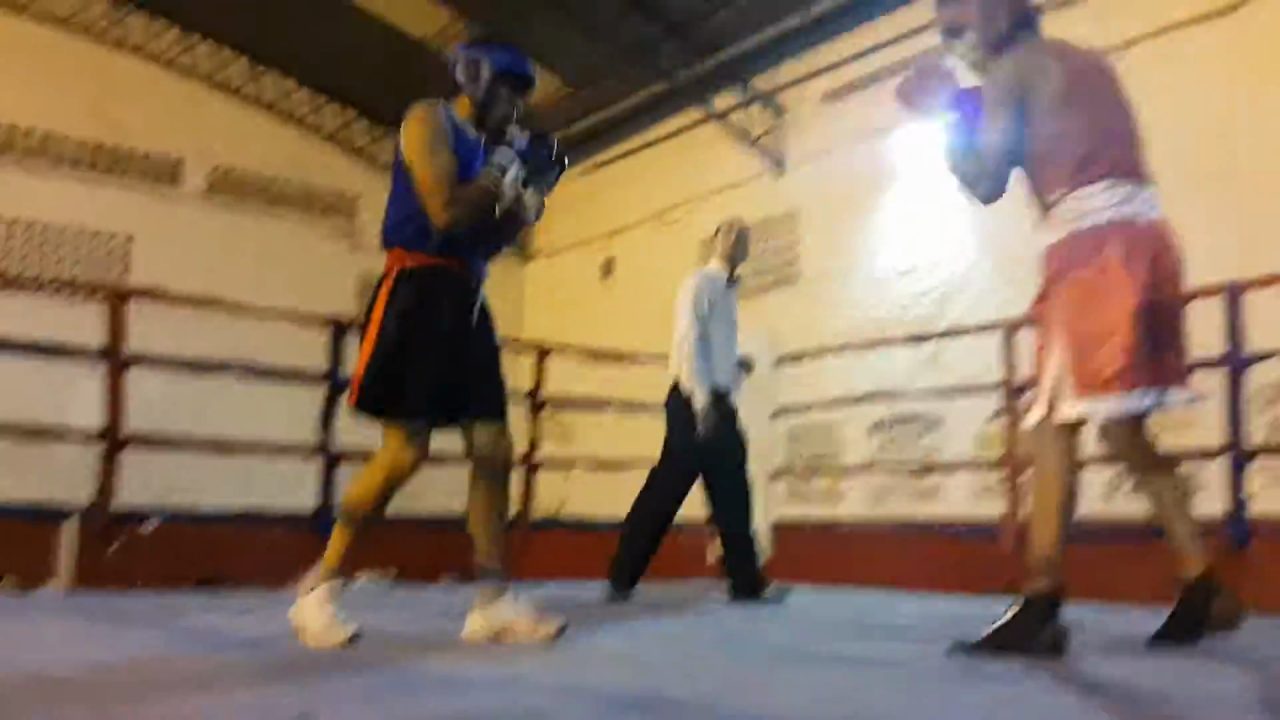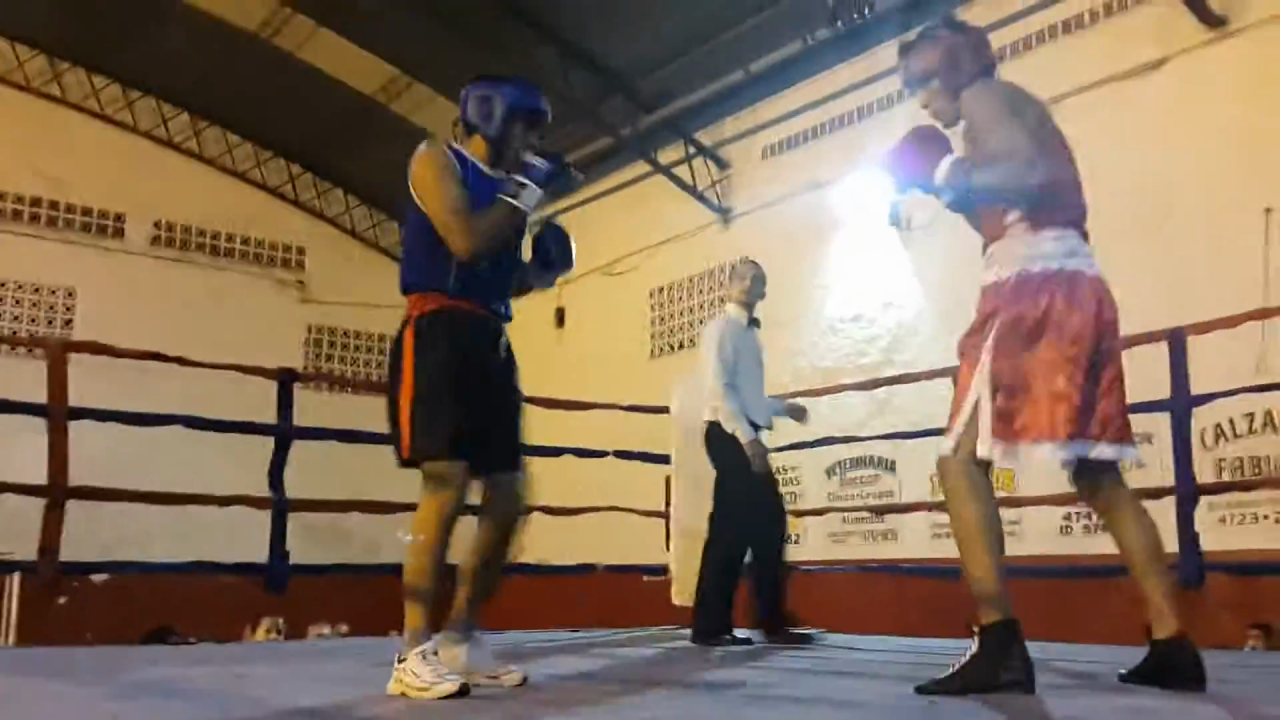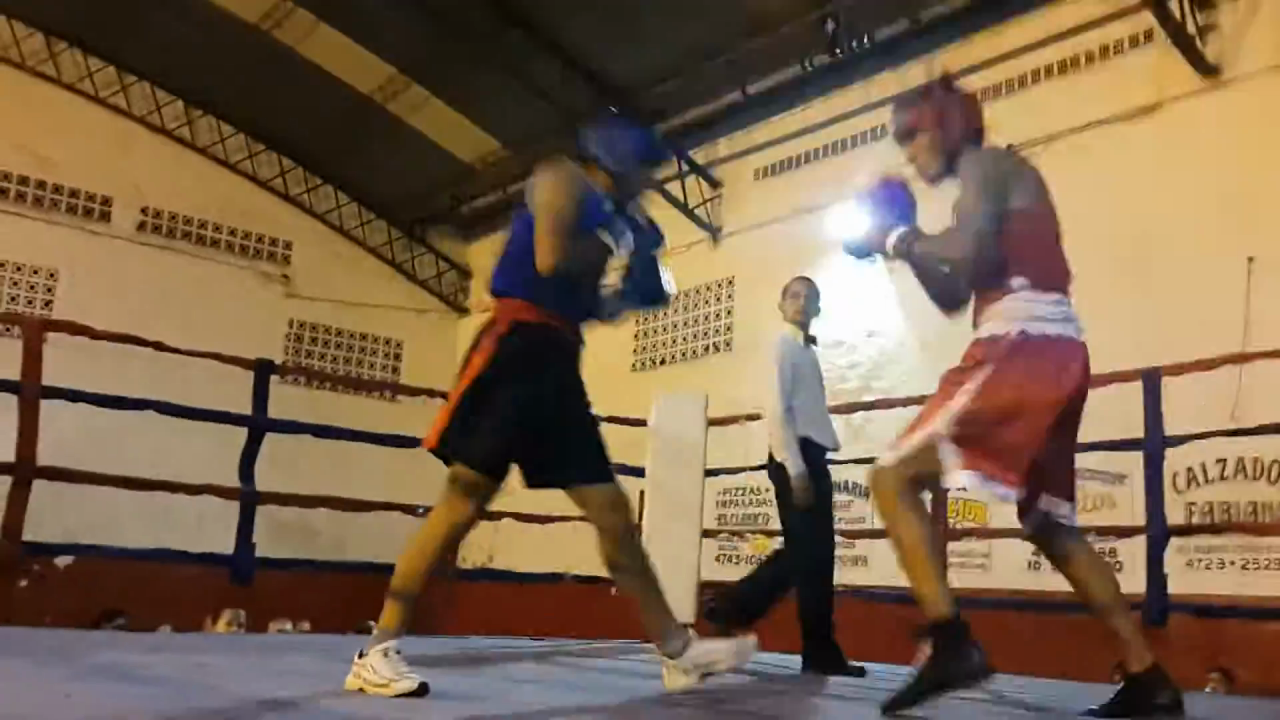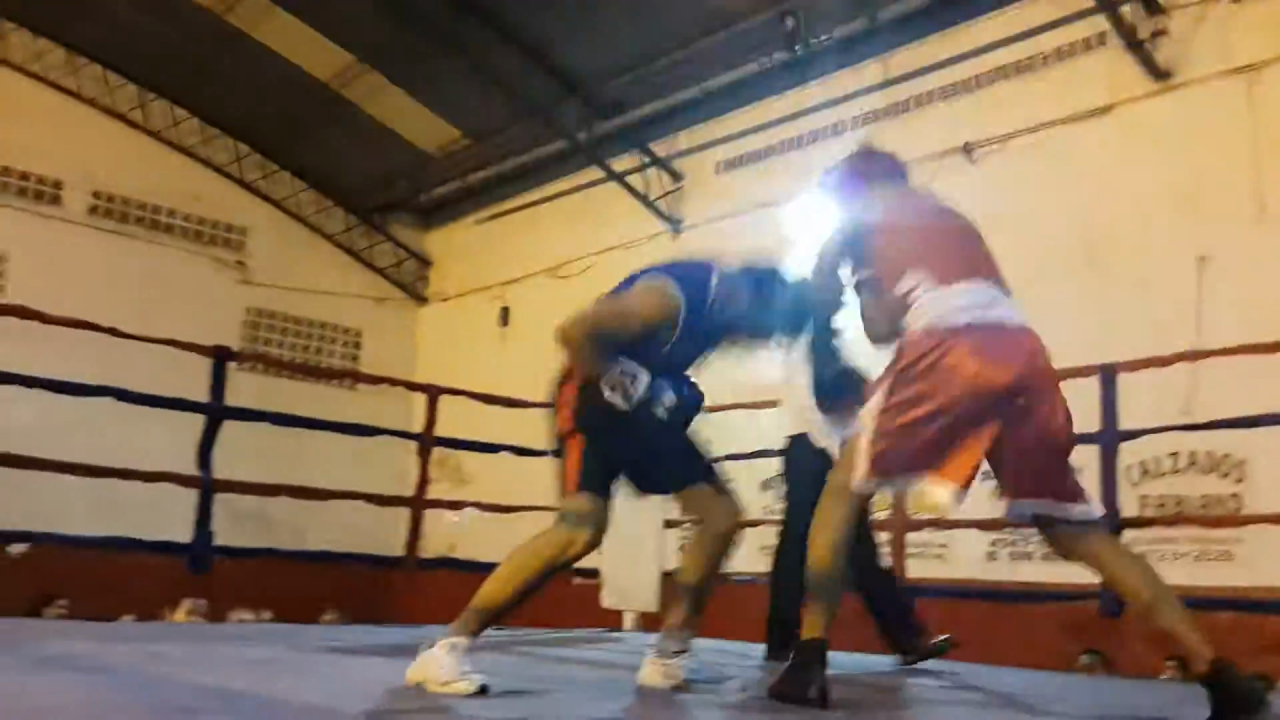
dt=0.4s
person 1, frame 1
left shoulder: (1014, 66)
right shoulder: (1083, 65)
left elbow: (987, 181)
left wrist: (944, 119)
right wrist: (978, 124)
left hip: (1096, 243)
right hip: (1142, 237)
left knee: (1053, 422)
right knee: (1121, 425)
left ankle: (1039, 608)
right ankle: (1202, 586)
person 1, frame 2
left shoulder: (985, 96)
right shoulder: (1017, 115)
left elbow: (1027, 177)
left wrist: (945, 172)
right wrist: (958, 194)
left hip: (1034, 292)
right hip: (1080, 293)
left knee: (960, 460)
right knee: (1097, 476)
left ankle: (999, 644)
right ankle: (1171, 645)
person 1, frame 3
left shoulder: (985, 166)
right shoulder: (1007, 180)
left elbow: (966, 257)
right elbow: (952, 297)
left wrist: (896, 237)
right wrist: (909, 244)
left hip: (1021, 349)
right hip: (1056, 354)
left knee: (893, 480)
right knee: (1048, 526)
left ankle: (951, 642)
person 1, frame 4
left shoulder: (870, 207)
right shoulder: (949, 219)
left hip: (954, 349)
right hip: (1016, 347)
left knee: (843, 488)
right knee: (1077, 534)
left ankle: (807, 664)
person 2, frame 1
left shoulder: (480, 150)
right shoulder: (430, 122)
right elbow: (444, 214)
left wrist: (525, 200)
right wrist: (506, 171)
left hip: (464, 302)
right hip: (416, 292)
left knee: (493, 450)
right knee: (403, 452)
left ankle: (490, 601)
right ankle: (319, 587)
person 2, frame 2
left shoulder: (505, 189)
right shoulder: (436, 161)
right elbow: (467, 243)
left wrist: (546, 264)
right wrist: (528, 193)
left hip: (490, 342)
right hip: (439, 334)
left knee: (507, 497)
right knee: (447, 486)
left ankle: (460, 636)
right ankle: (414, 655)
person 2, frame 3
left shoulder: (596, 214)
right shoulder: (564, 183)
right elbow: (549, 261)
left wrist: (630, 294)
right wrist: (618, 240)
left hip: (557, 360)
right hip: (518, 347)
left knee: (614, 511)
right knee: (465, 498)
left ankle: (677, 650)
right ankle: (379, 652)
person 2, frame 4
left shoulder: (721, 294)
right shoulder: (669, 298)
right elbow: (571, 331)
right wrist: (631, 383)
left hip: (642, 405)
right hip: (598, 399)
left knee: (722, 515)
right knee: (579, 531)
left ankle: (669, 652)
right ankle: (451, 646)
person 3, frame 1
left shoulder: (726, 295)
right shoulder: (700, 285)
right elbow: (688, 344)
left wrist: (734, 363)
right wrist: (704, 402)
left hip: (718, 401)
right hip: (694, 400)
left knee: (731, 491)
right knee: (667, 489)
left ankle: (746, 580)
right ankle: (623, 576)
person 3, frame 2
left shoulder: (748, 333)
right shoulder: (721, 328)
right elbow: (718, 389)
left wrist: (783, 408)
right wrist: (749, 438)
left hip: (743, 438)
right hip: (729, 436)
left knee: (731, 528)
right knee: (767, 522)
left ankle: (710, 623)
right ankle: (771, 623)
person 3, frame 3
left shoulder: (806, 352)
right shoulder: (783, 348)
right elbow: (777, 412)
right wrist: (797, 469)
left hip: (810, 457)
right hip: (795, 458)
left knee: (803, 553)
right knee: (812, 555)
left ankle: (728, 611)
right ankle: (820, 653)
person 3, frame 4
left shoulder: (832, 344)
right shoulder: (812, 339)
right elbow: (811, 401)
right wrist: (842, 453)
left hip: (832, 455)
right hip: (811, 452)
left knee: (859, 550)
right knee: (799, 550)
left ankle: (907, 639)
right ankle: (782, 643)
